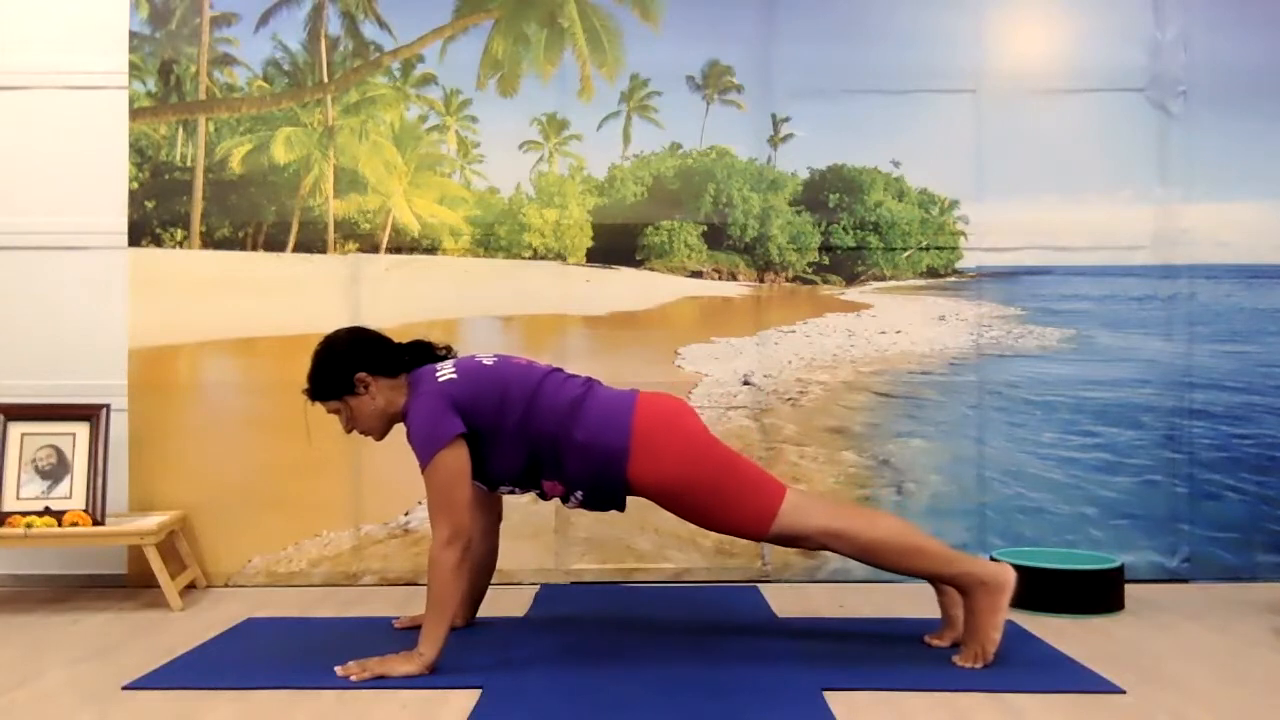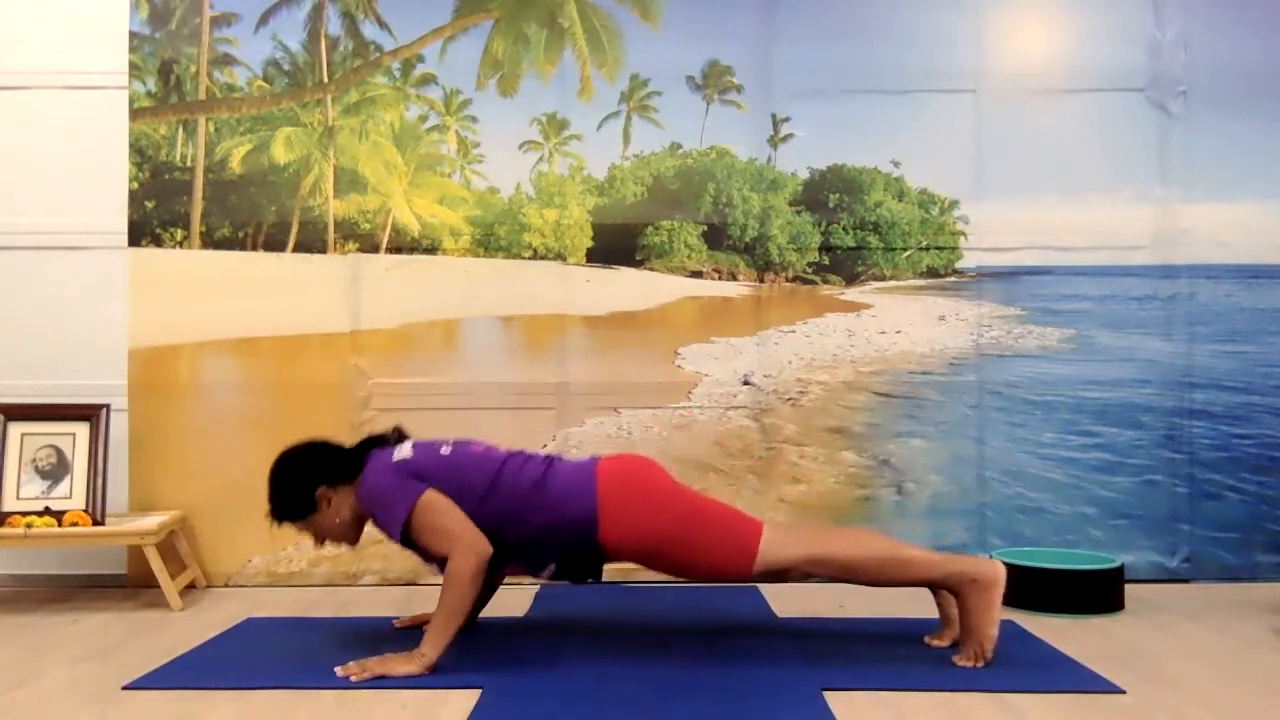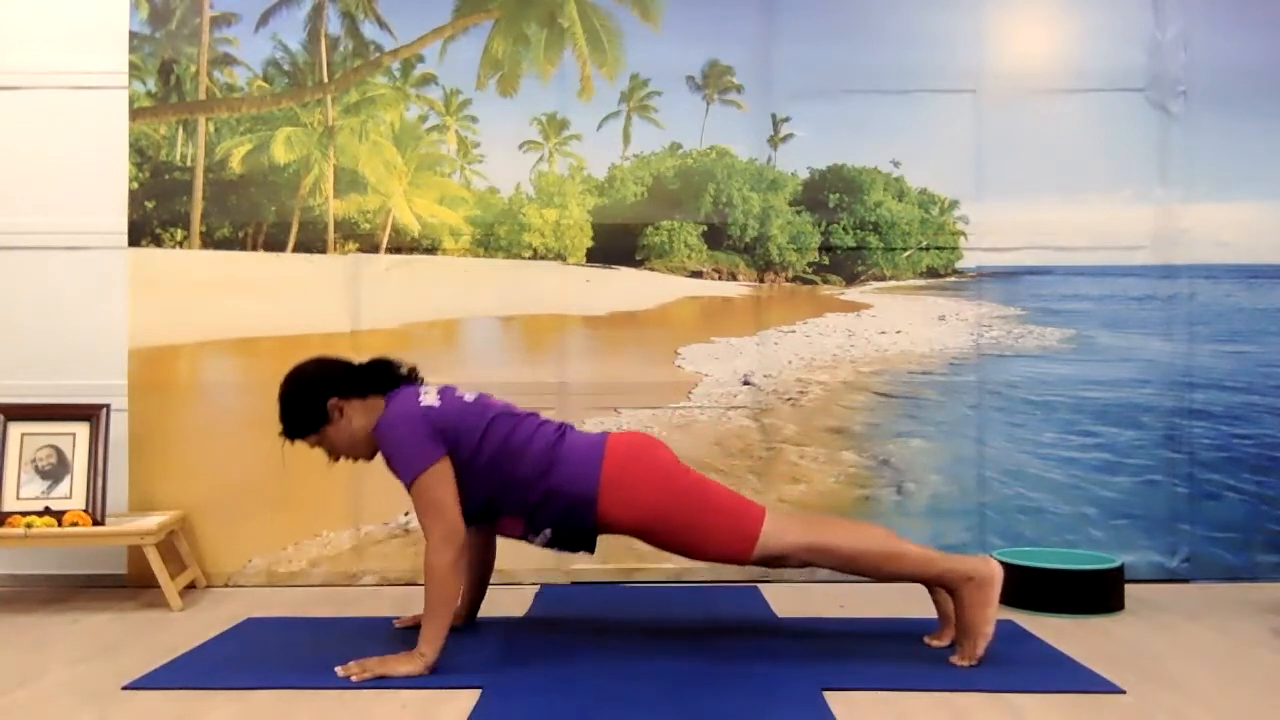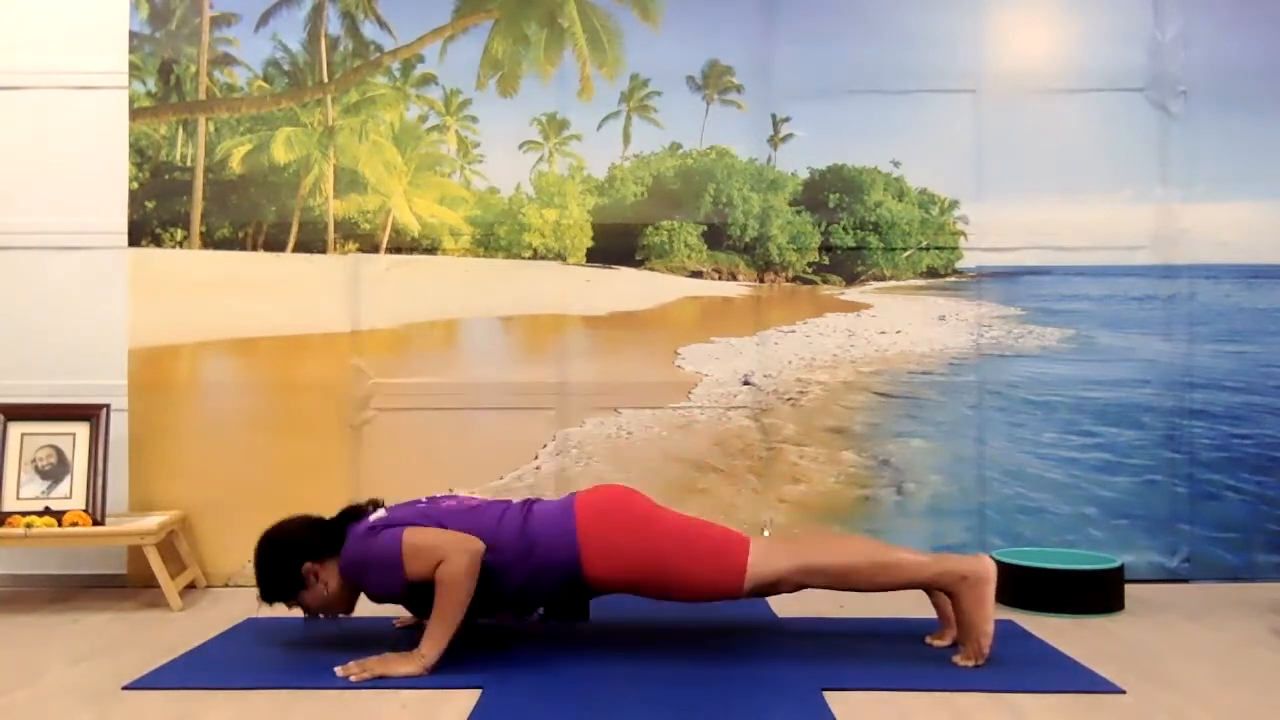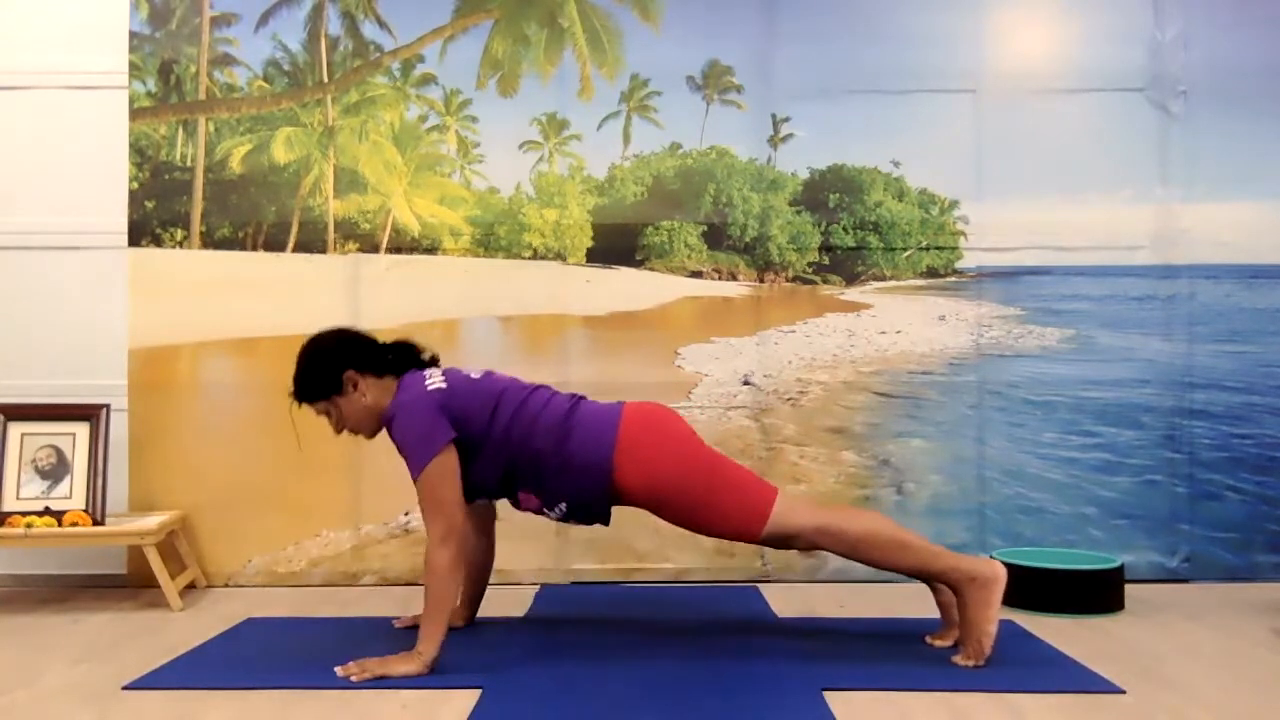
dt=1s
person 1, frame 1
left shoulder: (426, 403)
right shoulder: (449, 388)
left elbow: (451, 538)
right elbow: (484, 519)
left wrist: (423, 653)
right wrist: (460, 614)
left hip: (649, 449)
right hip: (647, 430)
left knee: (807, 522)
right knee: (801, 520)
left ankle: (977, 575)
right ankle: (950, 575)
person 1, frame 2
left shoulder: (381, 485)
right shoulder: (407, 465)
left elbow: (473, 553)
right elbow: (491, 537)
left wrist: (425, 653)
right wrist: (450, 618)
left hip: (620, 510)
right hip: (615, 490)
left knee: (789, 553)
right knee: (785, 550)
left ankle: (966, 575)
right ankle: (943, 573)
person 1, frame 3
left shoulder: (399, 422)
right shoulder: (421, 409)
left elbow: (446, 541)
right elbow: (481, 520)
left wrist: (423, 654)
right wrist: (463, 613)
left hip: (624, 486)
right hip: (622, 470)
left knee: (786, 541)
right knee: (783, 540)
left ankle: (963, 572)
right ankle: (942, 573)
person 1, frame 4
left shoulder: (365, 554)
right shoulder: (381, 527)
left elbow: (464, 552)
left wrist: (425, 652)
right wrist: (440, 612)
left hip: (602, 541)
right hip: (597, 519)
left knee: (780, 567)
right knee: (775, 566)
left ankle: (956, 570)
right ankle: (936, 573)
person 1, frame 5
left shoulder: (412, 406)
right shoulder: (432, 395)
left elbow: (446, 537)
right elbow: (477, 518)
left wrist: (422, 653)
right wrist: (463, 613)
left hip: (638, 452)
right hip: (633, 444)
left knee: (798, 521)
right knee: (791, 525)
left ankle: (967, 572)
right ankle: (946, 576)
